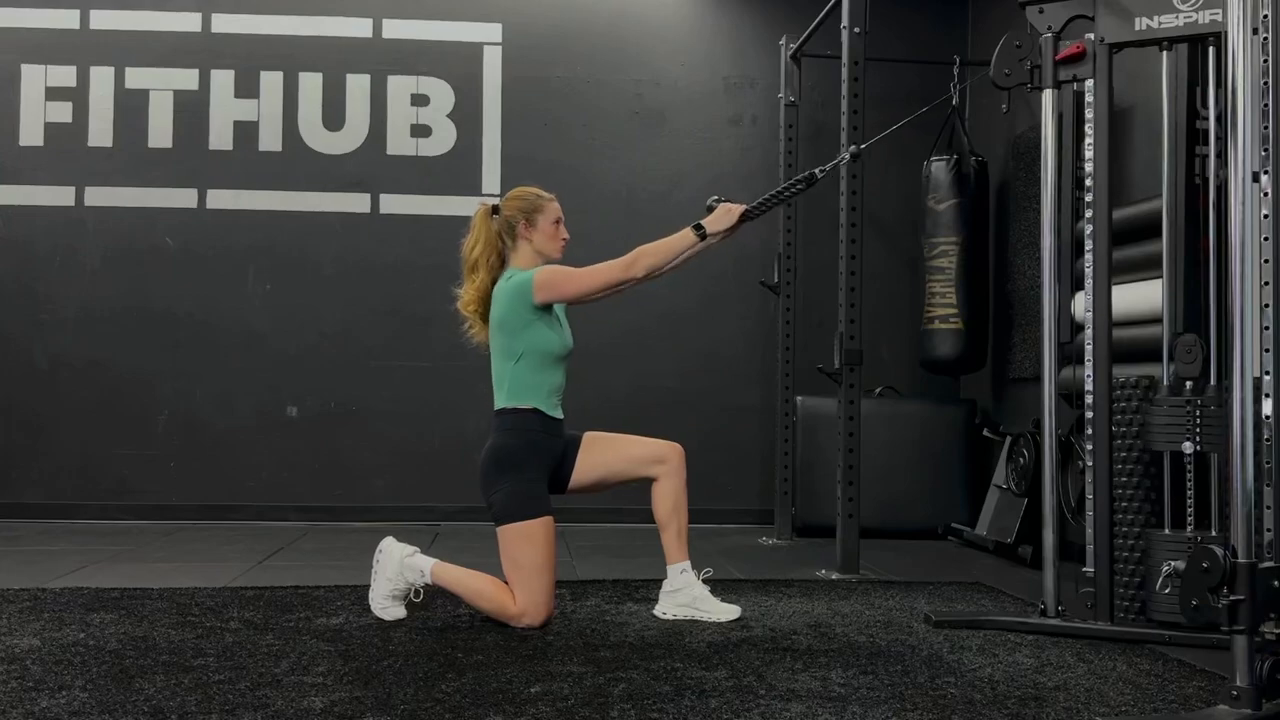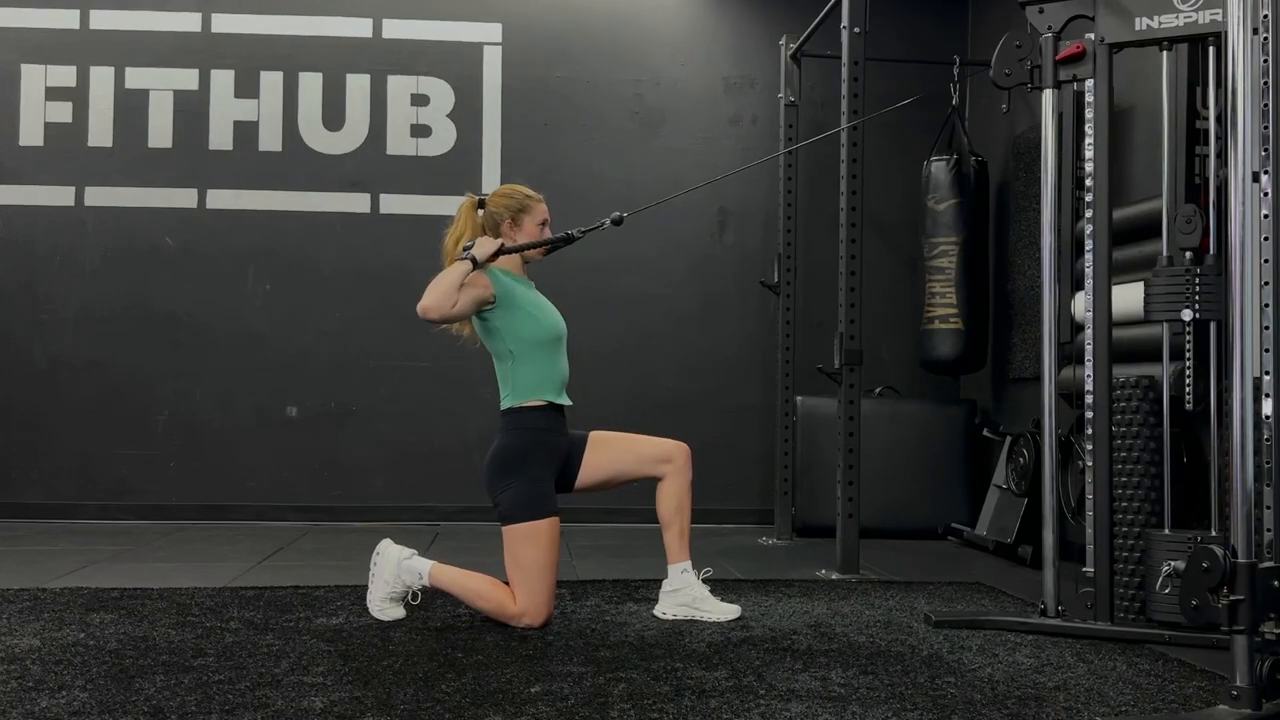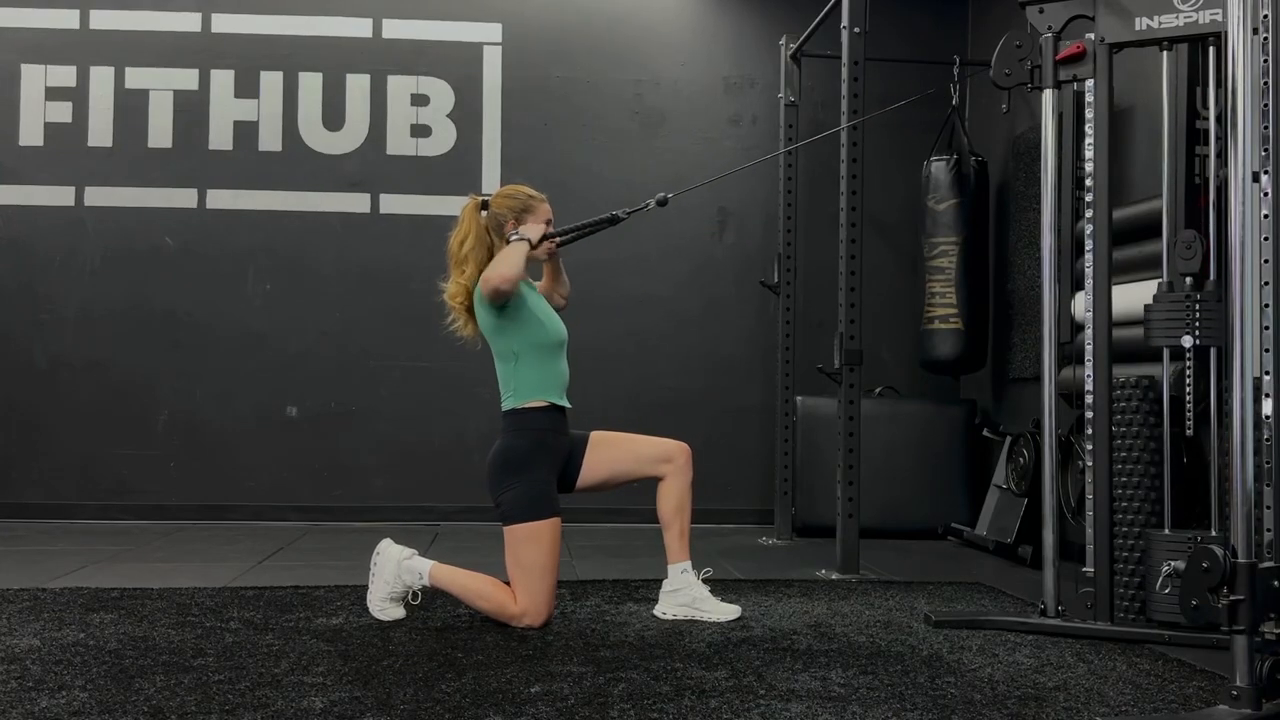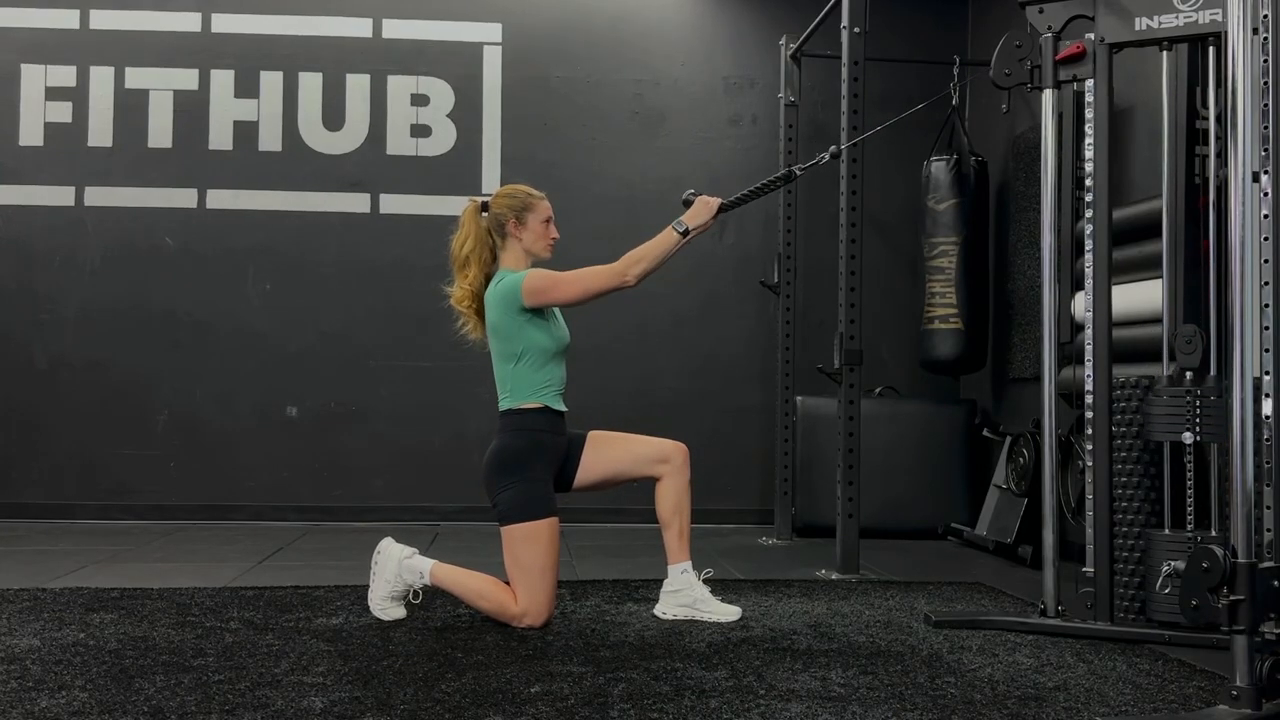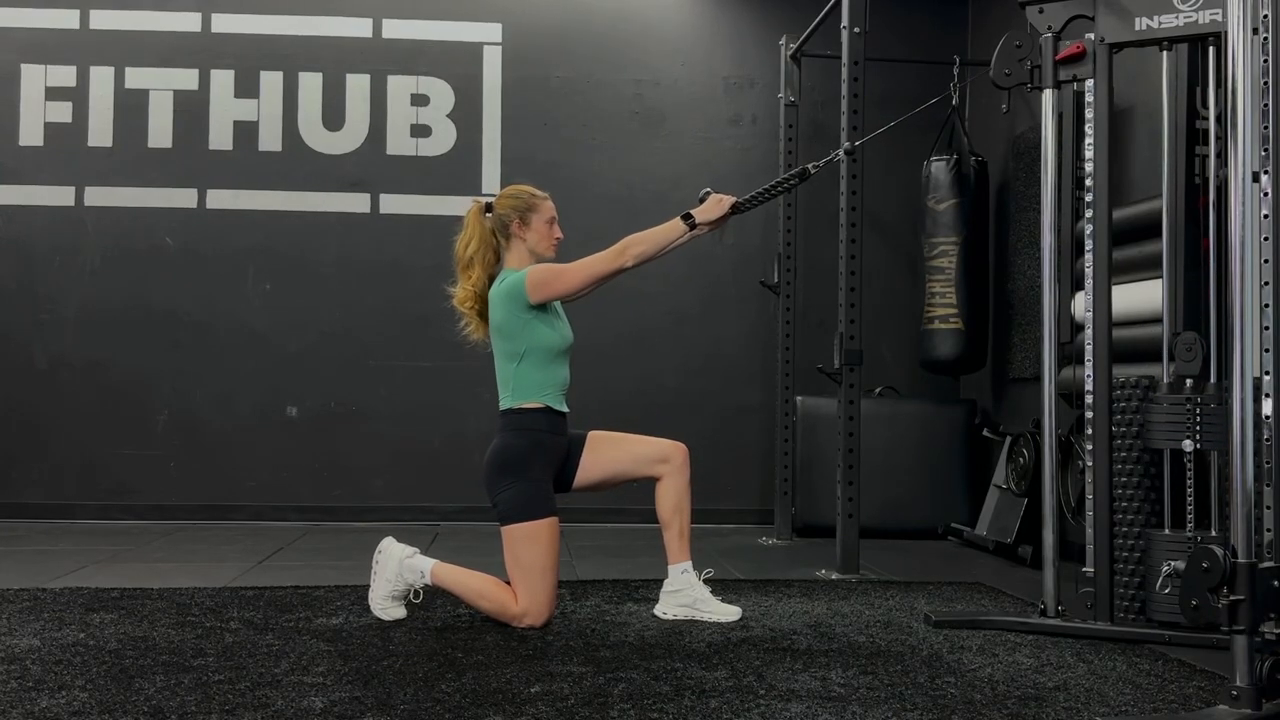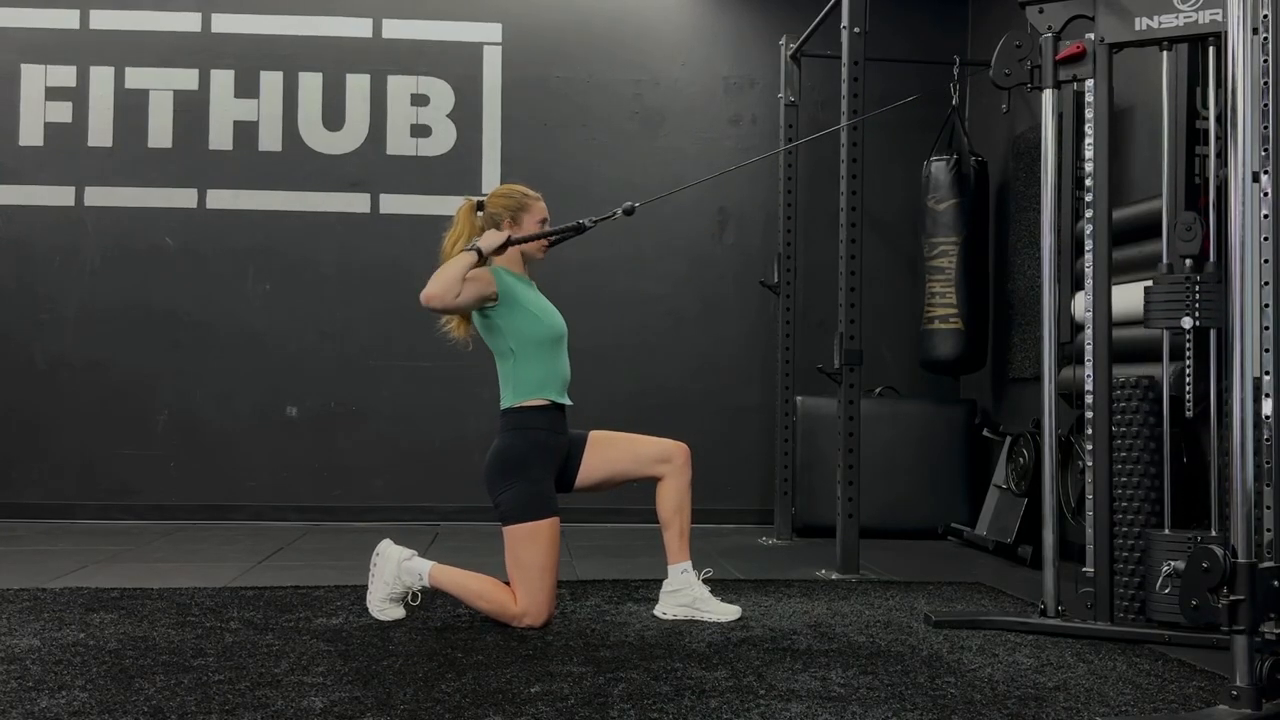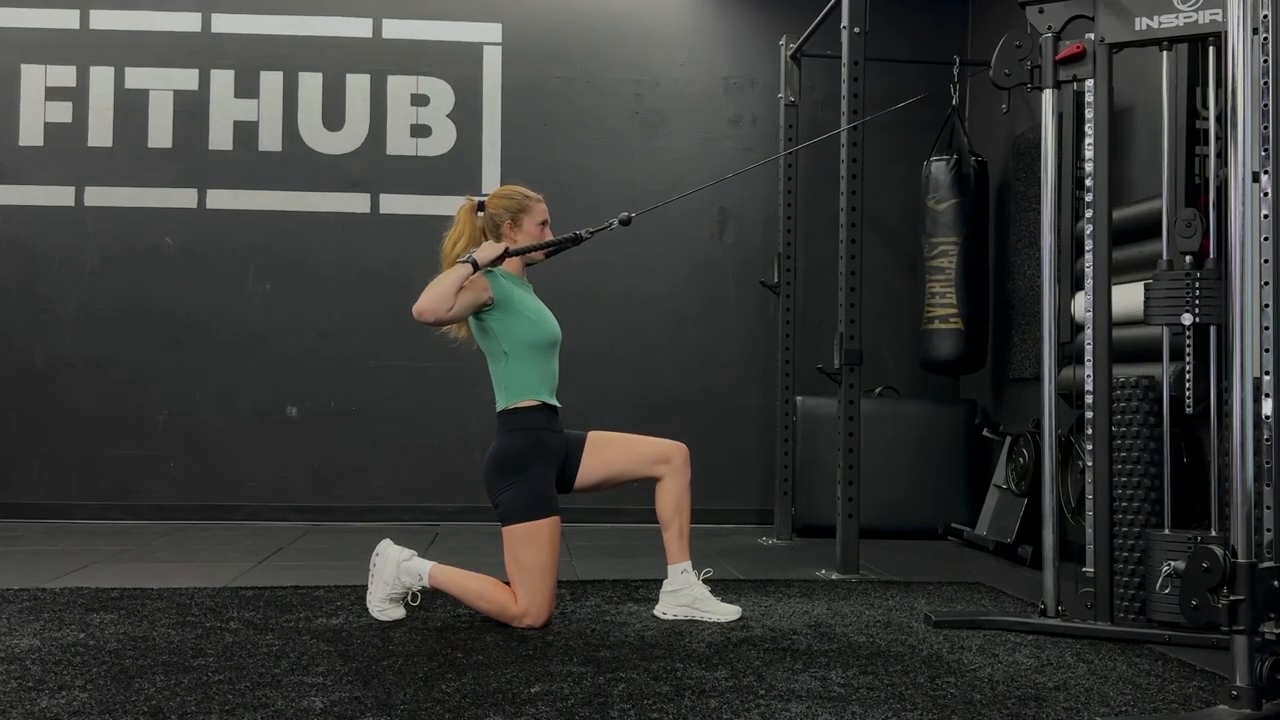
dt=0.7s
person 1, frame 1
left shoulder: (544, 286)
right shoulder: (524, 285)
left elbow: (634, 273)
right elbow: (629, 269)
left wrist: (706, 234)
right wrist: (705, 228)
left hip: (550, 444)
right hip: (516, 452)
left knee: (668, 457)
right knee: (530, 614)
left ankle: (679, 589)
right ankle: (412, 566)
person 1, frame 2
left shoulder: (518, 283)
right shoulder: (488, 283)
right elbow: (430, 307)
right wrist: (473, 256)
left hip: (554, 441)
right hip: (522, 449)
left knee: (675, 457)
right knee: (529, 614)
left ankle: (680, 590)
right ankle: (409, 569)
person 1, frame 3
left shoulder: (519, 286)
right shoulder: (496, 285)
left elbow: (557, 296)
right elbow: (499, 275)
left wrist: (549, 254)
right wrist: (523, 240)
left hip: (555, 442)
right hip: (524, 449)
left knee: (675, 457)
right knee: (529, 613)
left ankle: (680, 590)
right ankle: (409, 568)
person 1, frame 4
left shoulder: (526, 287)
right shoulder: (516, 287)
left elbow: (621, 275)
right elbow: (622, 274)
left wrist: (688, 230)
right wrist: (686, 223)
left hip: (552, 442)
right hip: (521, 451)
left knee: (672, 457)
right knee: (530, 613)
left ankle: (680, 590)
right ankle: (410, 567)
person 1, frame 5
left shoulder: (534, 286)
right shoulder: (518, 285)
left elbow: (621, 262)
right elbow: (621, 257)
left wrist: (696, 226)
right wrist: (694, 218)
left hip: (553, 443)
right hip: (522, 451)
left knee: (672, 458)
right knee: (530, 614)
left ankle: (680, 590)
right ankle: (411, 567)
person 1, frame 6
left shoulder: (517, 282)
right shoulder: (488, 280)
right elbow: (432, 297)
left wrist: (528, 252)
right wrist: (478, 249)
left hip: (554, 440)
right hip: (523, 447)
left knee: (674, 457)
right knee: (530, 614)
left ankle: (680, 591)
right ankle: (408, 569)
person 1, frame 7
left shoulder: (516, 285)
right shoulder: (487, 285)
right elbow: (426, 310)
left wrist: (519, 263)
right wrist: (475, 259)
left hip: (552, 441)
right hip: (521, 449)
left knee: (673, 457)
right knee: (530, 614)
left ankle: (680, 590)
right ankle: (408, 569)
